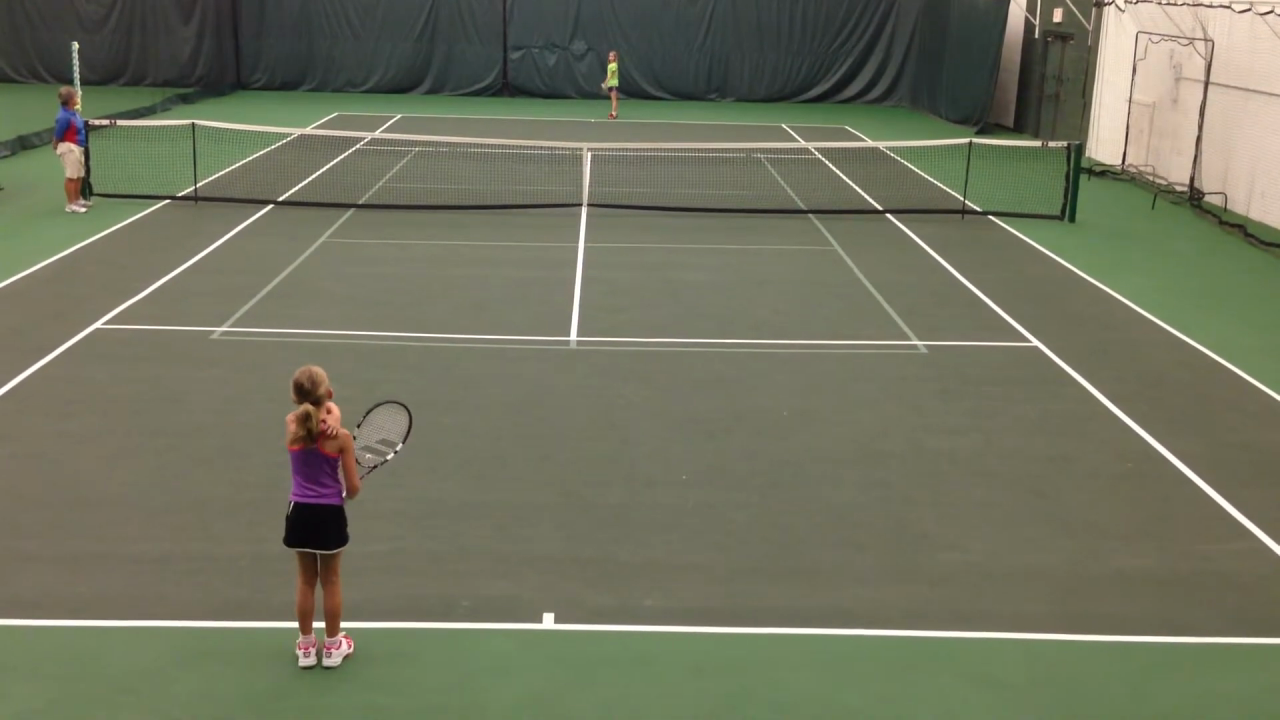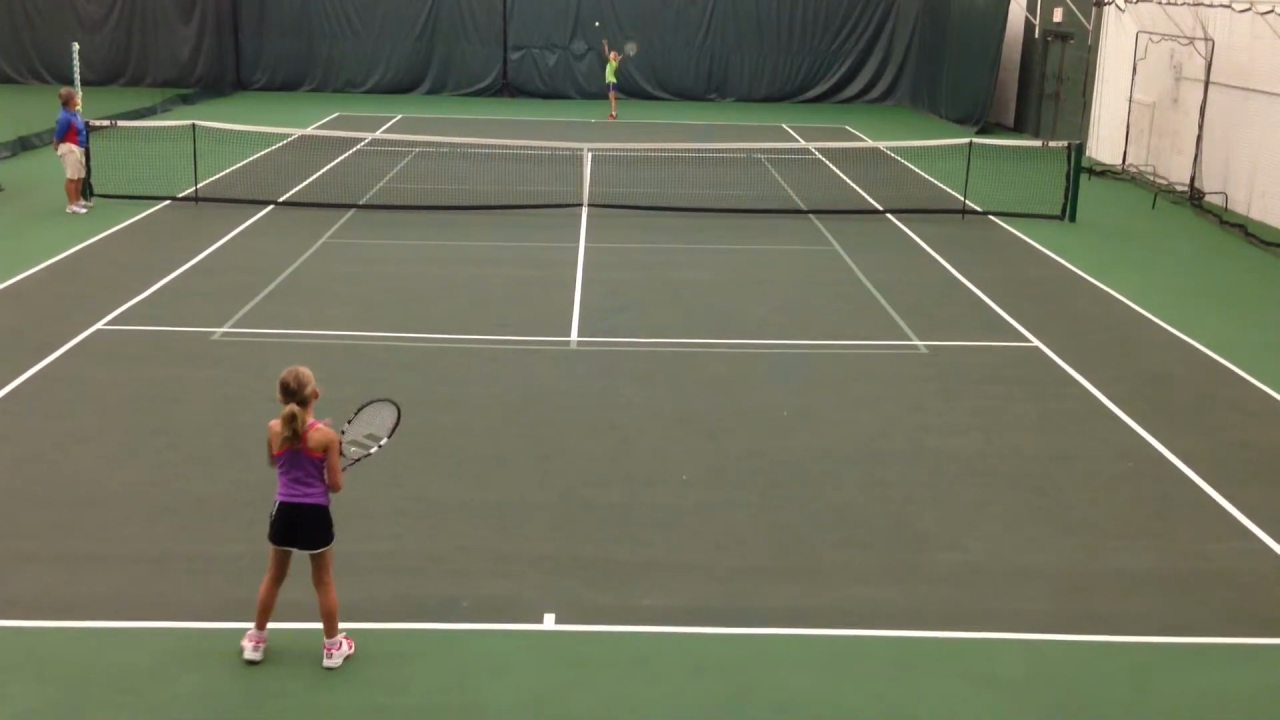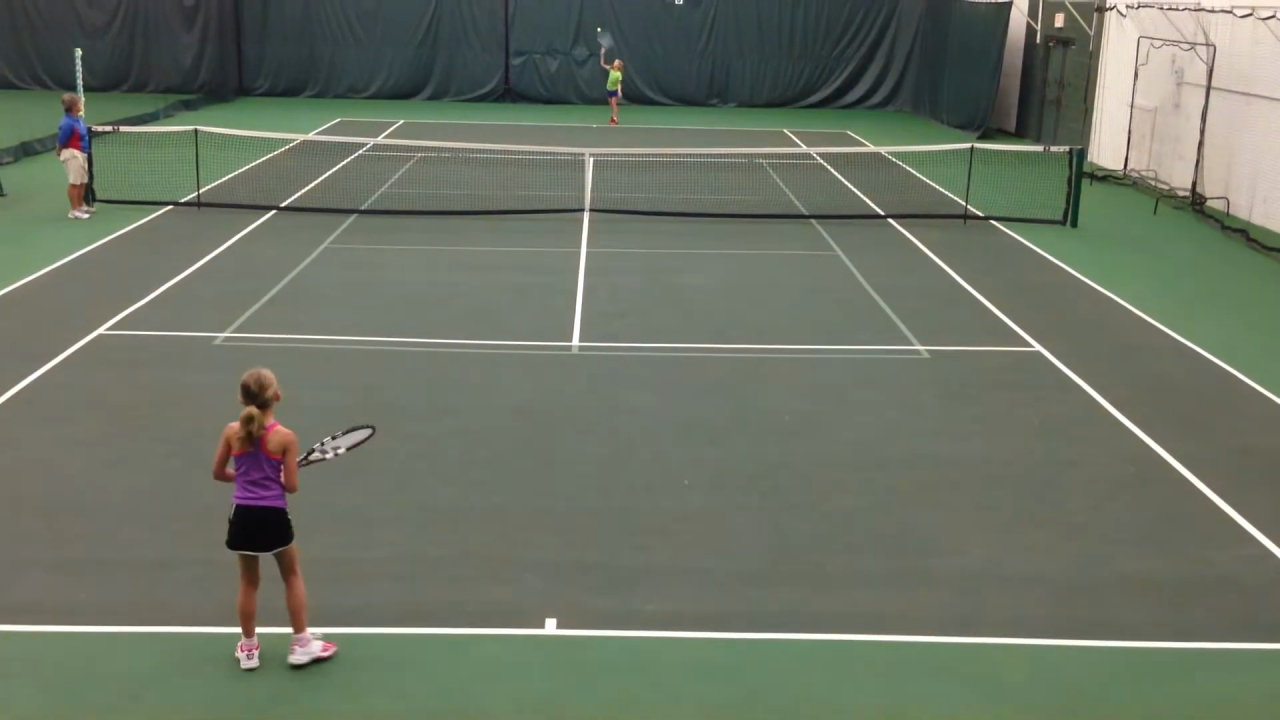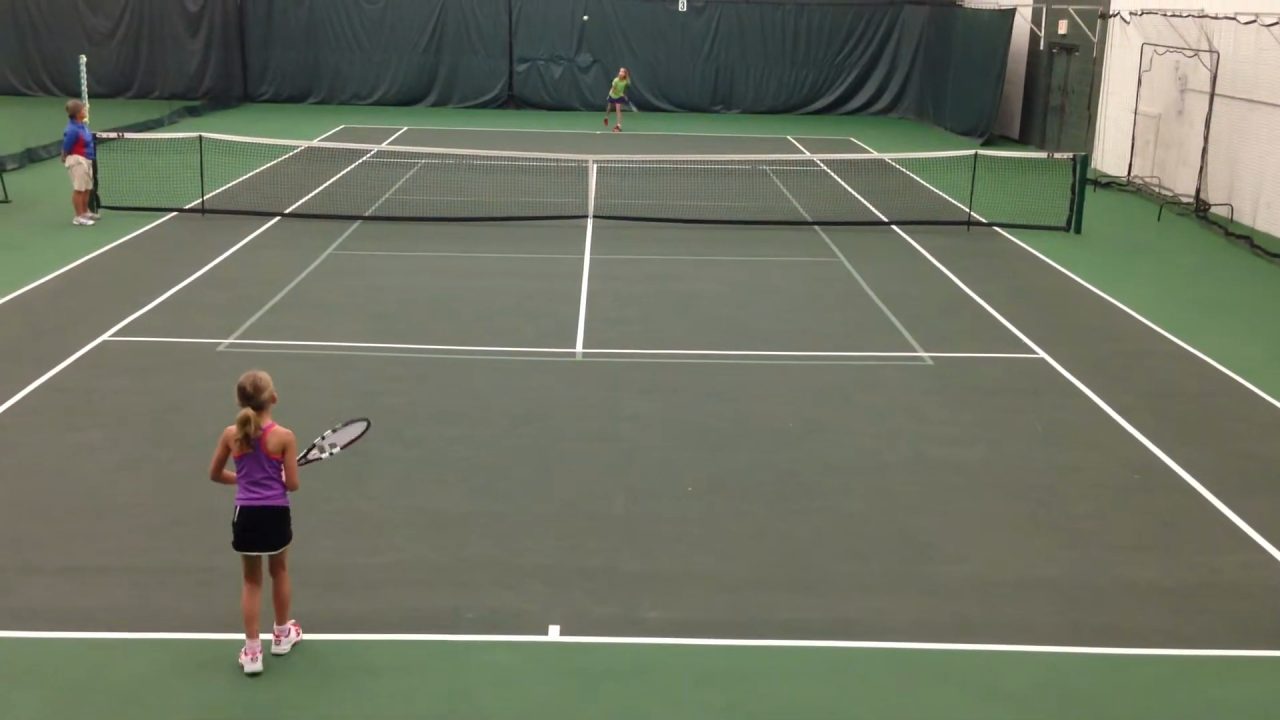
dt=0.4s
person 1, frame 1
left shoulder: (291, 425)
right shoulder: (341, 437)
left elbow: (329, 407)
right elbow: (353, 488)
left wrist: (331, 415)
right wrist: (348, 494)
left hip: (300, 513)
right hip: (330, 515)
left knee: (306, 581)
right knee: (330, 581)
left ankle: (306, 646)
right ankle: (332, 646)
person 1, frame 2
left shoulder: (274, 430)
right shoulder: (326, 436)
right elbow: (335, 485)
left hip: (285, 513)
right hip: (315, 515)
left knee: (274, 578)
right knee: (324, 581)
left ankle: (256, 640)
right ankle: (333, 646)
person 1, frame 3
left shoulder: (232, 432)
right shoulder: (285, 437)
left elbow: (218, 473)
right elbow: (292, 485)
left hip: (243, 514)
right hip: (273, 516)
left knee: (248, 582)
right knee: (292, 577)
left ankle: (248, 648)
right ankle: (301, 643)
person 1, frame 4
left shoulder: (230, 435)
right shoulder: (283, 436)
left elbow: (215, 475)
right elbow: (293, 484)
left hip: (246, 515)
right hip: (275, 514)
left knee: (251, 581)
right knee: (279, 571)
left ankle: (252, 651)
right ankle: (282, 633)
